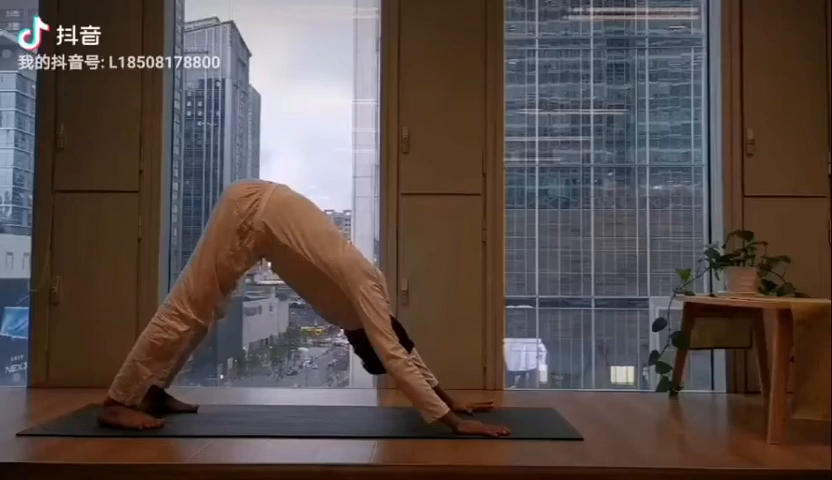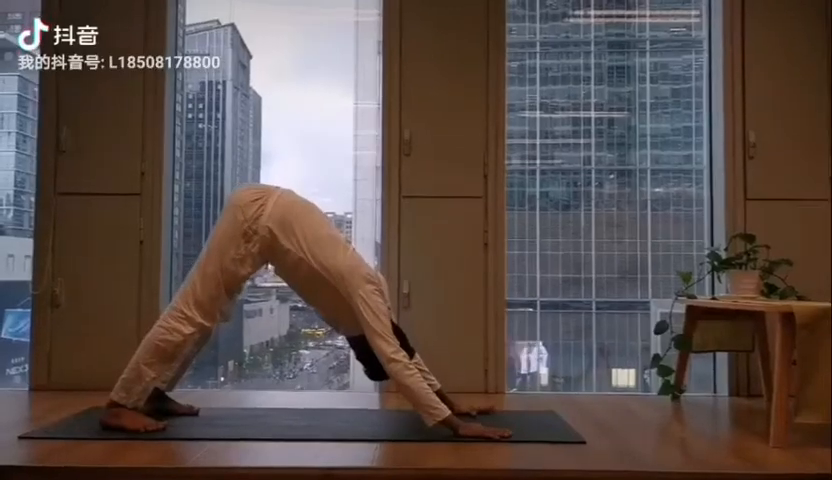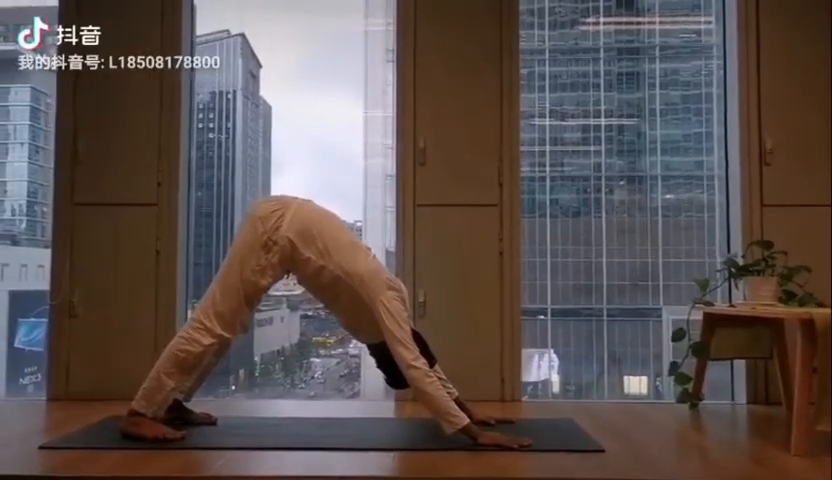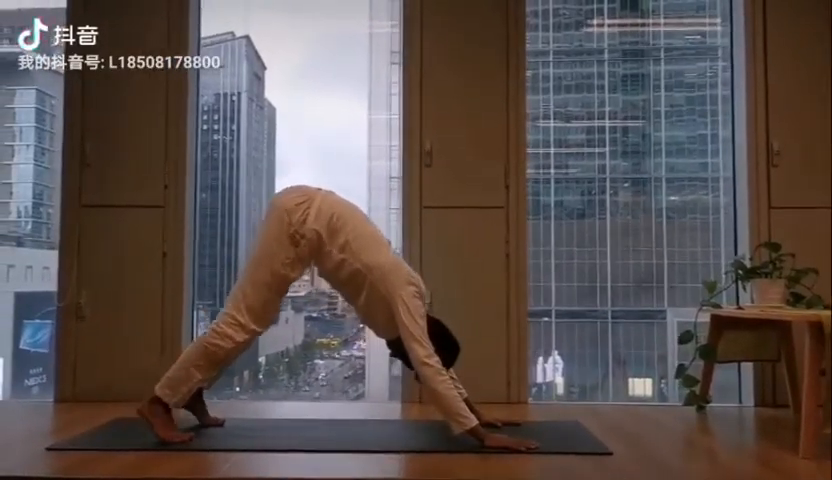
dt=1s
person 1, frame 1
left shoulder: (367, 289)
right shoulder: (363, 289)
left elbow: (404, 351)
right elbow: (394, 358)
left wrist: (450, 401)
right wrist: (453, 420)
left hip: (260, 212)
right hip: (250, 211)
left knee: (199, 310)
right knee: (189, 309)
left ankle: (151, 391)
right ankle: (118, 402)
person 1, frame 2
left shoulder: (369, 293)
right shoulder: (363, 293)
left elbow: (405, 355)
right elbow: (396, 362)
left wrist: (451, 405)
right wrist: (454, 423)
left hip: (268, 218)
right hip: (257, 216)
left knee: (203, 314)
right knee: (194, 313)
left ankle: (153, 394)
right ankle: (121, 404)
person 1, frame 3
left shoulder: (390, 300)
right shoulder: (384, 300)
left elbow: (424, 364)
right elbow: (415, 369)
left wrist: (467, 412)
right wrist: (473, 432)
left hip: (286, 228)
right hip: (276, 227)
left knee: (223, 325)
right knee: (214, 324)
left ankle: (171, 404)
right ankle: (141, 413)
person 1, frame 4
left shoulder: (407, 297)
right shoulder: (405, 297)
left elbow: (433, 364)
right elbow: (428, 367)
left wrist: (474, 413)
right wrist: (480, 434)
left hip: (306, 214)
right hip: (301, 215)
left knee: (254, 318)
right knee: (245, 320)
left ankle: (191, 393)
right ankle: (161, 402)
